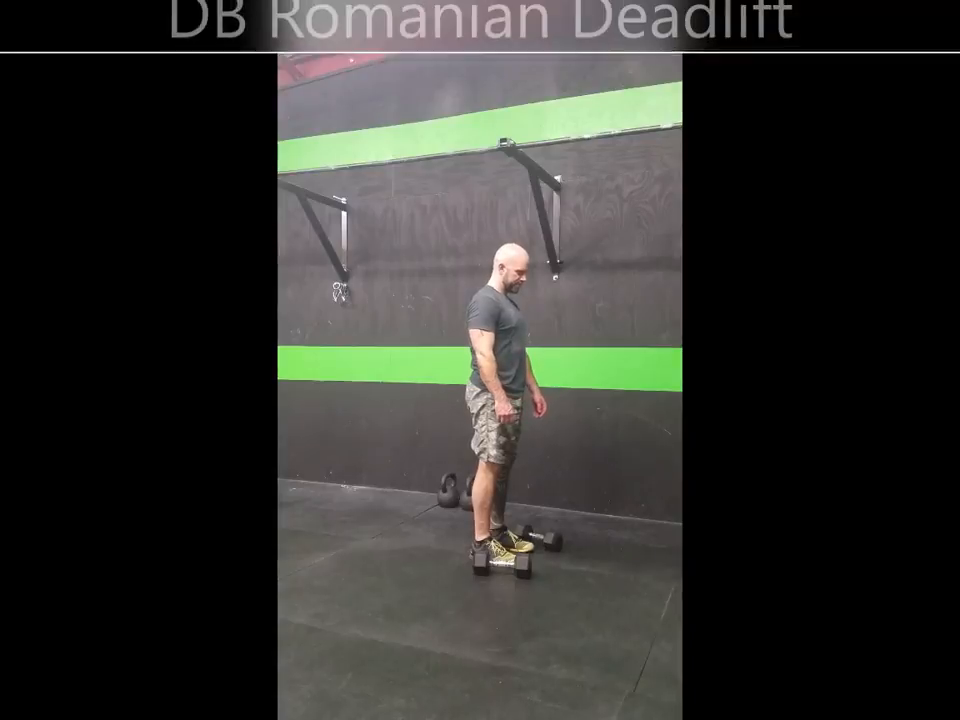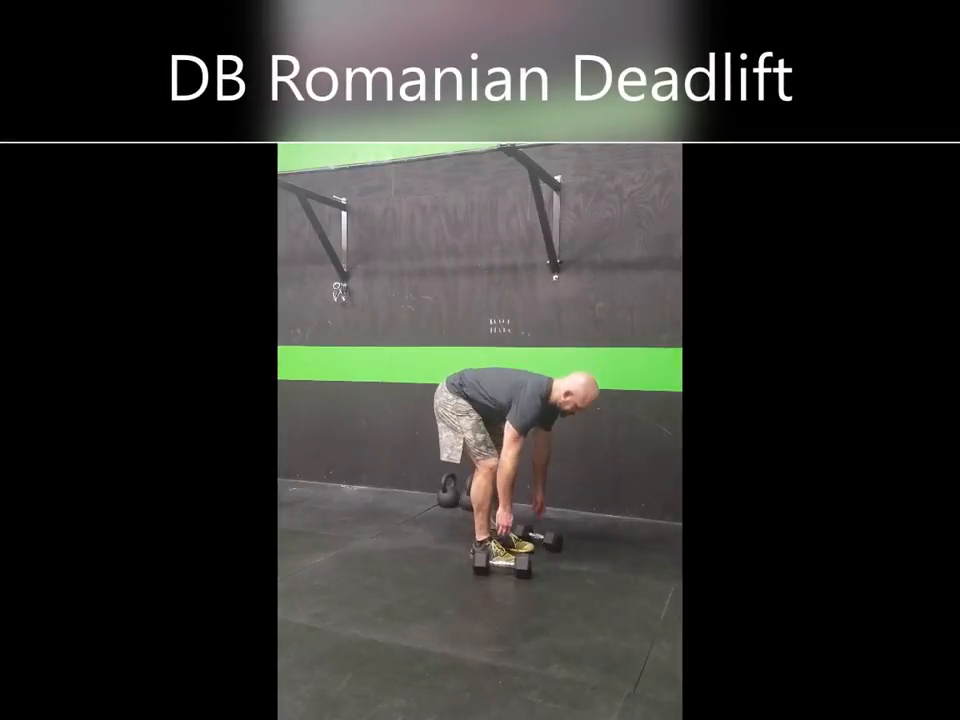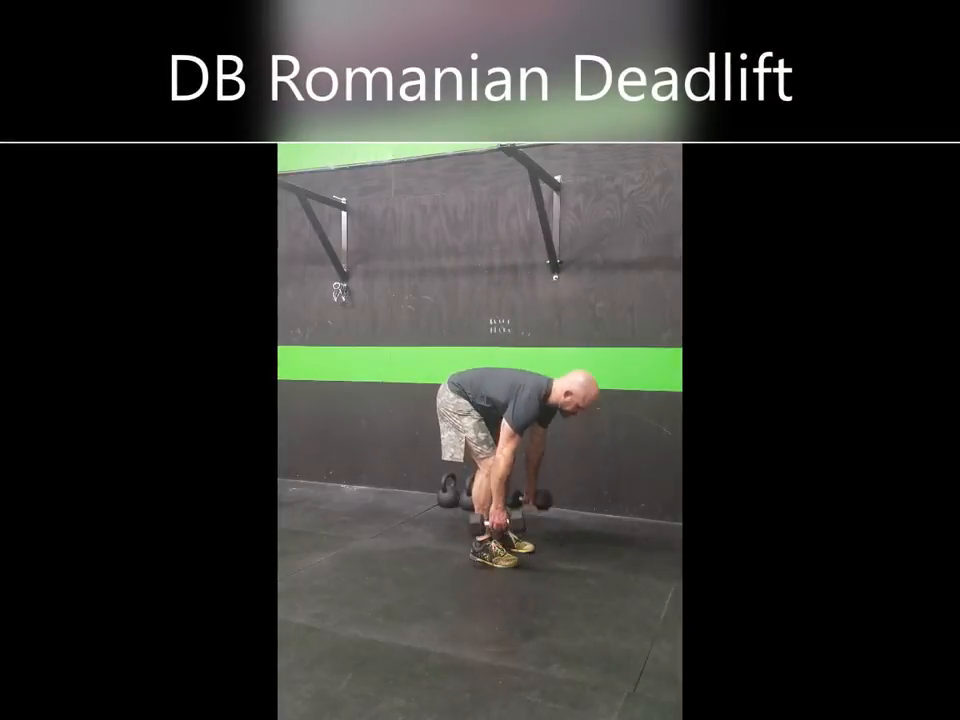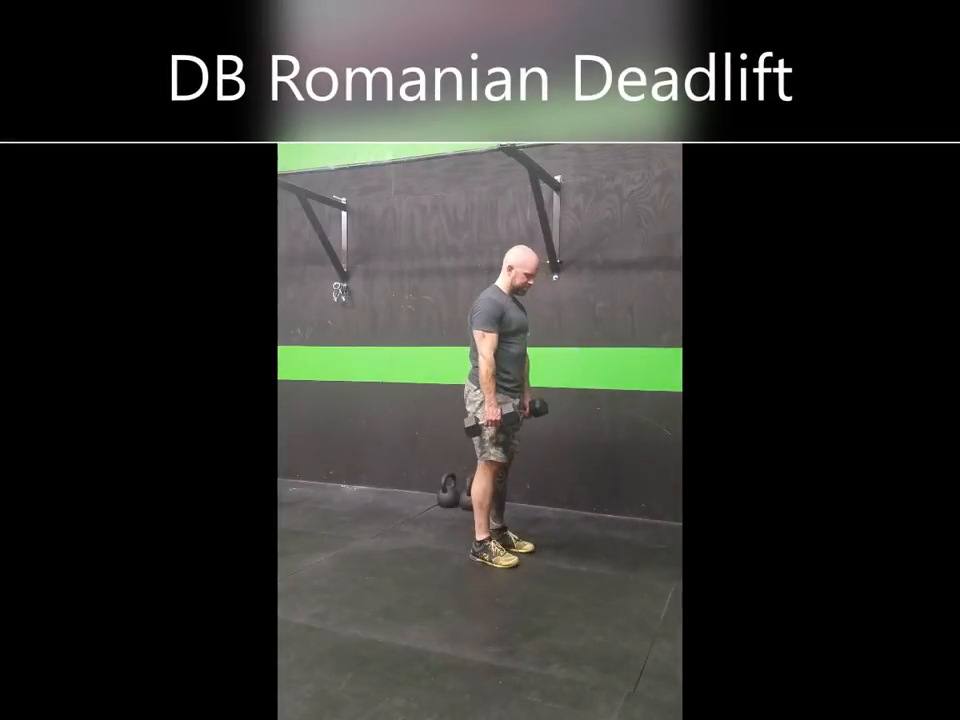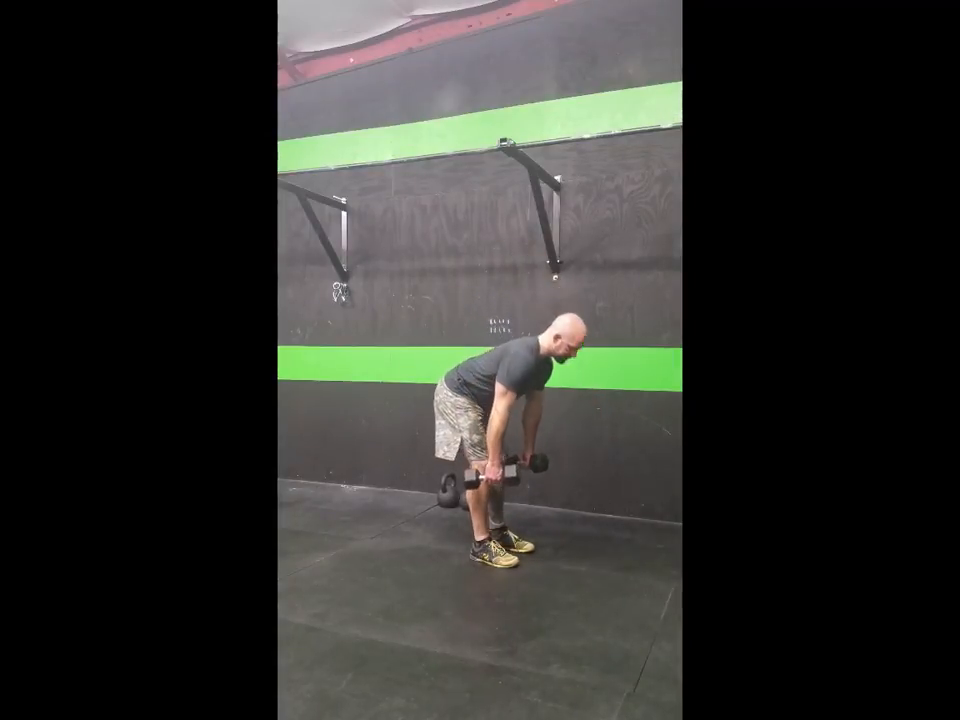
dt=1s
person 1, frame 1
left shoulder: (508, 303)
right shoulder: (485, 301)
right elbow: (483, 354)
left wrist: (534, 389)
right wrist: (499, 399)
left hip: (510, 396)
right hip: (491, 397)
left knee: (503, 466)
right knee: (490, 466)
left ankle: (498, 530)
right ankle: (481, 541)
person 1, frame 2
left shoulder: (548, 398)
right shoulder: (532, 400)
left elbow: (542, 447)
right elbow: (509, 457)
left wrist: (539, 490)
right wrist: (505, 509)
left hip: (477, 403)
right hip: (455, 398)
left knee: (499, 464)
right knee: (488, 465)
left ankle: (498, 532)
right ankle: (482, 543)
person 1, frame 3
left shoulder: (548, 398)
right shoulder: (529, 399)
left elbow: (537, 445)
right elbow: (504, 454)
left wrist: (530, 488)
right wrist: (498, 507)
left hip: (479, 402)
right hip: (456, 398)
left knee: (507, 456)
right knee: (490, 464)
left ankle: (500, 532)
right ankle: (482, 544)
person 1, frame 4
left shoulder: (514, 304)
right shoulder: (489, 303)
right elbow: (485, 357)
left wrist: (526, 394)
right wrist: (491, 404)
left hip: (509, 397)
right hip: (489, 396)
left knee: (502, 466)
right knee: (489, 466)
left ankle: (498, 530)
right ankle: (482, 543)
person 1, frame 5
left shoulder: (543, 363)
right shoulder: (520, 358)
left elbow: (533, 406)
right elbow: (500, 411)
left wrist: (529, 447)
right wrist: (493, 463)
left hip: (477, 399)
right hip: (456, 395)
left knee: (498, 470)
right knee: (482, 467)
left ankle: (499, 531)
right ankle: (481, 544)
